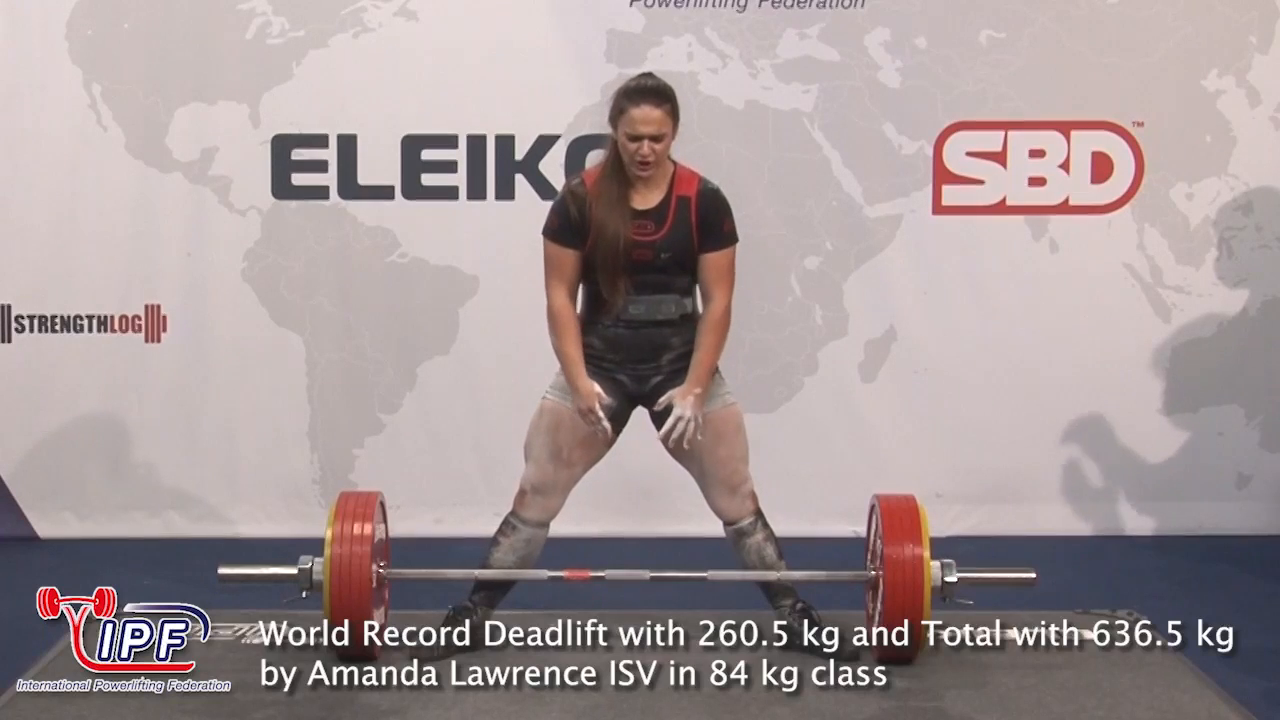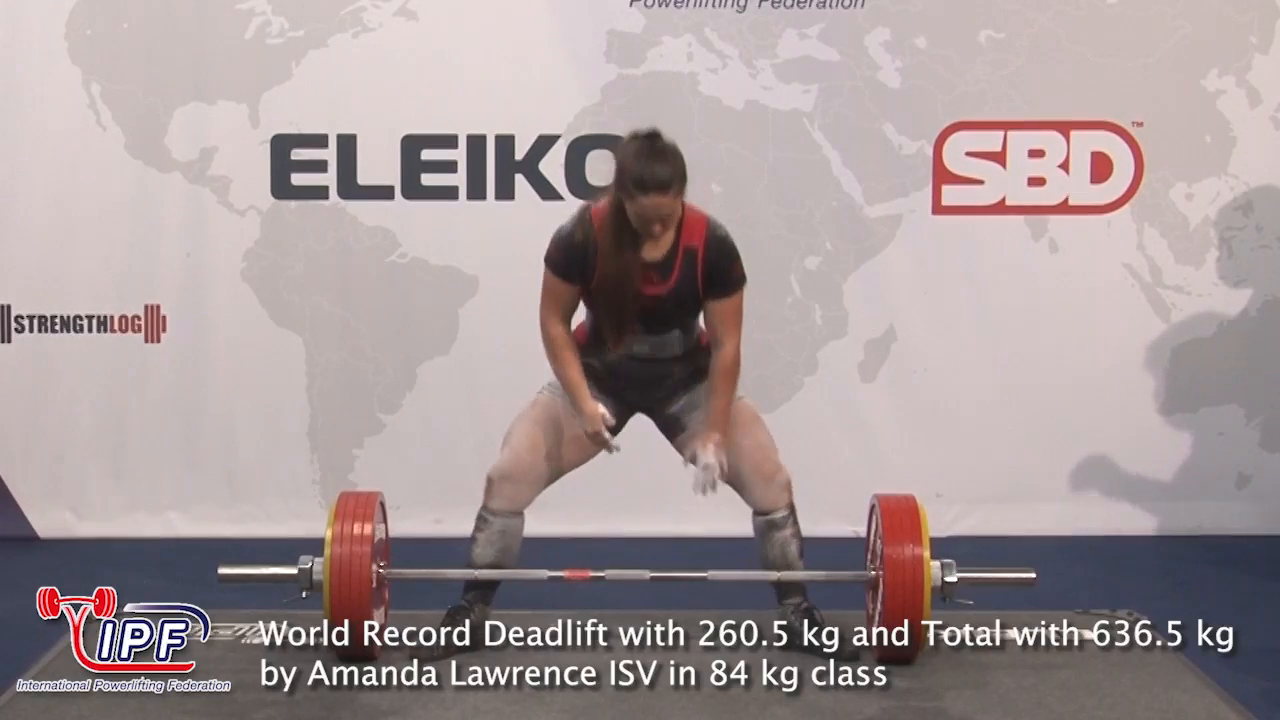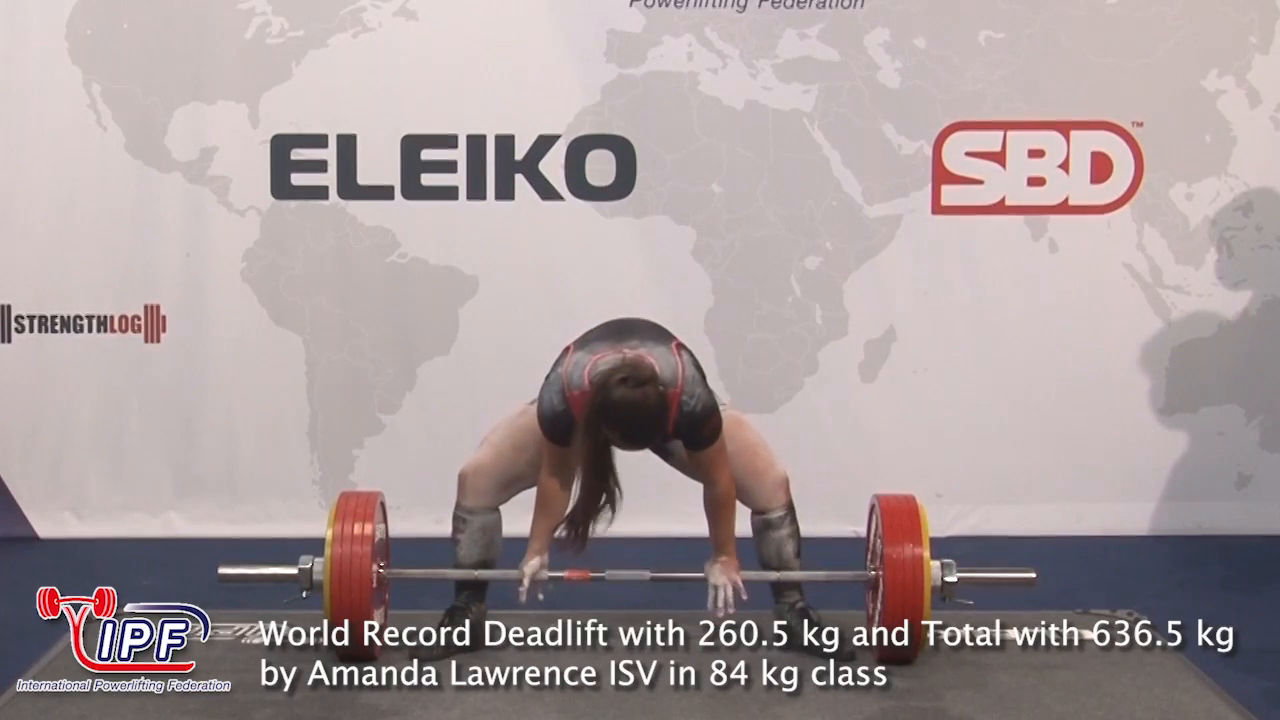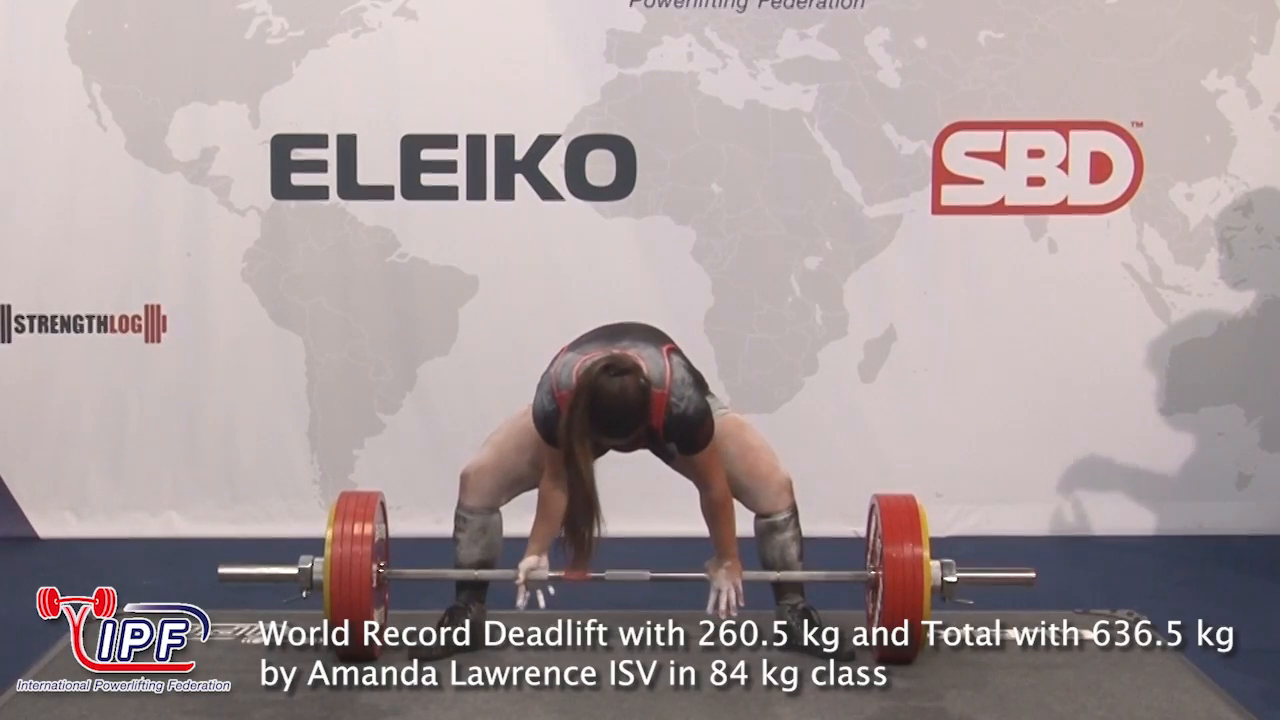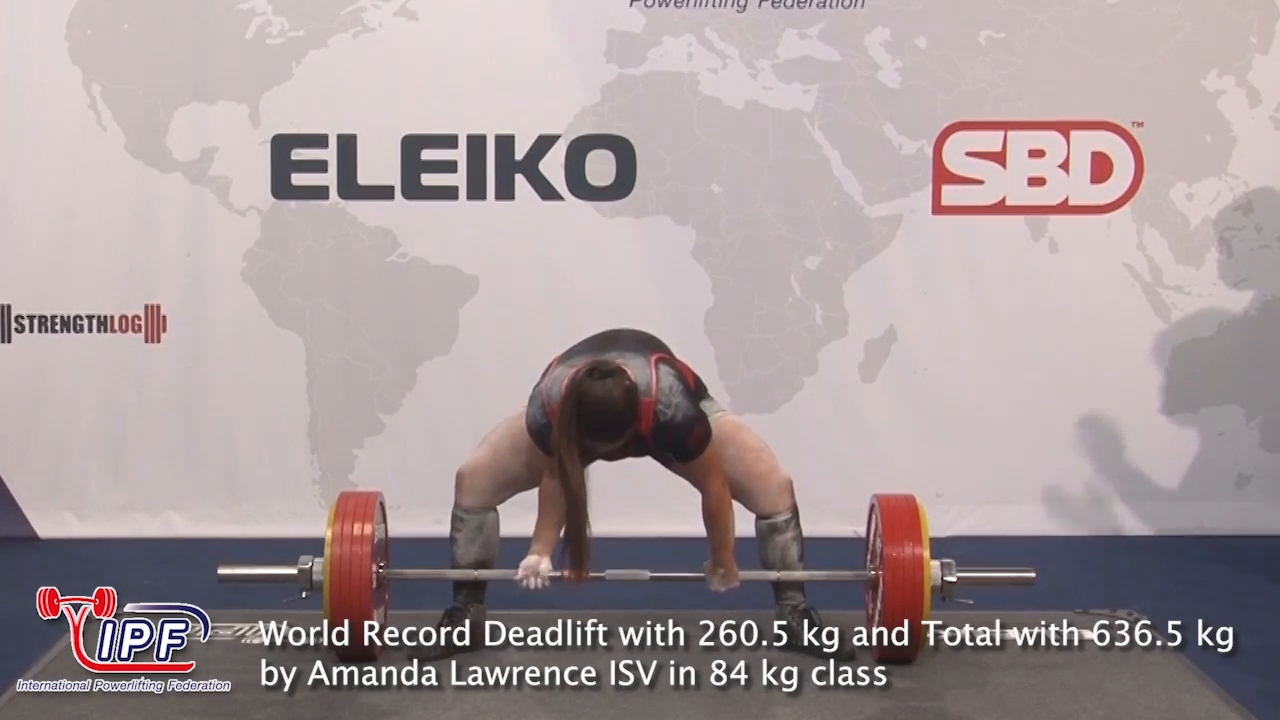
dt=1s
person 1, frame 1
left shoulder: (703, 200)
right shoulder: (581, 198)
left elbow: (718, 302)
right elbow: (559, 296)
left wrist: (694, 388)
right wrist: (579, 381)
left hip: (680, 363)
right hip: (599, 362)
left knee: (736, 496)
right knee: (536, 493)
left ankle: (794, 616)
right ankle: (473, 614)
person 1, frame 2
left shoulder: (712, 245)
right shoulder: (582, 235)
left elbow: (726, 345)
right elbow: (554, 322)
left wrist: (716, 436)
right wrist: (584, 404)
left hip: (686, 380)
right hip: (599, 376)
left knee: (769, 484)
right knee: (508, 481)
left ankle: (798, 618)
right ankle: (469, 615)
person 1, frame 3
left shoulder: (690, 400)
right shoulder: (562, 397)
left elbow: (718, 480)
right elbow: (556, 476)
left wrist: (724, 557)
right wrist: (537, 551)
left hip: (670, 403)
right hip: (583, 398)
left knee: (770, 484)
right knee: (475, 479)
left ankle: (793, 612)
right ankle: (467, 612)
person 1, frame 4
left shoulder: (681, 399)
right shoulder: (555, 397)
left elbow: (712, 484)
right elbow: (557, 478)
left wrist: (726, 560)
right wrist: (536, 552)
left hip: (666, 405)
right hip: (580, 406)
left knee: (774, 486)
right knee: (478, 480)
left ankle: (794, 614)
right ankle: (467, 612)
person 1, frame 5
left shoulder: (673, 407)
right shoulder: (547, 406)
left elbow: (713, 487)
right elbow: (556, 478)
left wrist: (723, 562)
right wrist: (540, 550)
left hip: (664, 411)
right hip: (575, 414)
left knee: (774, 487)
right knee: (473, 480)
left ankle: (794, 614)
right ankle: (466, 612)
